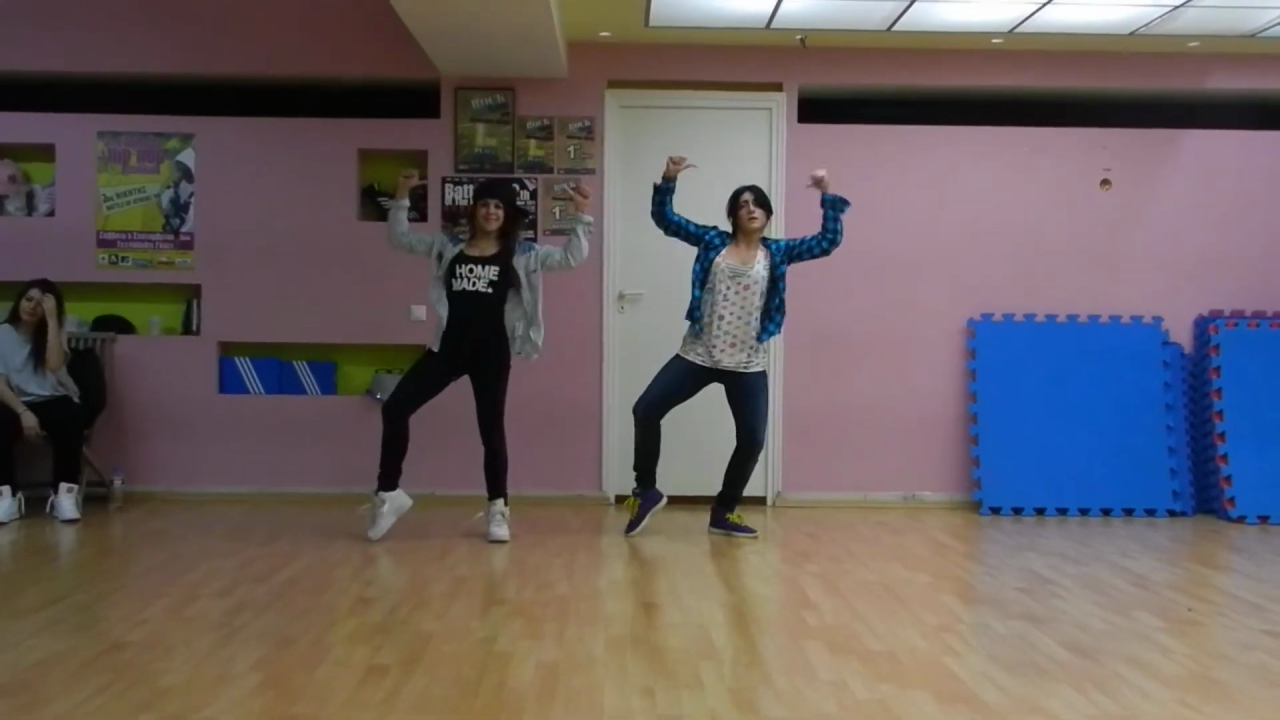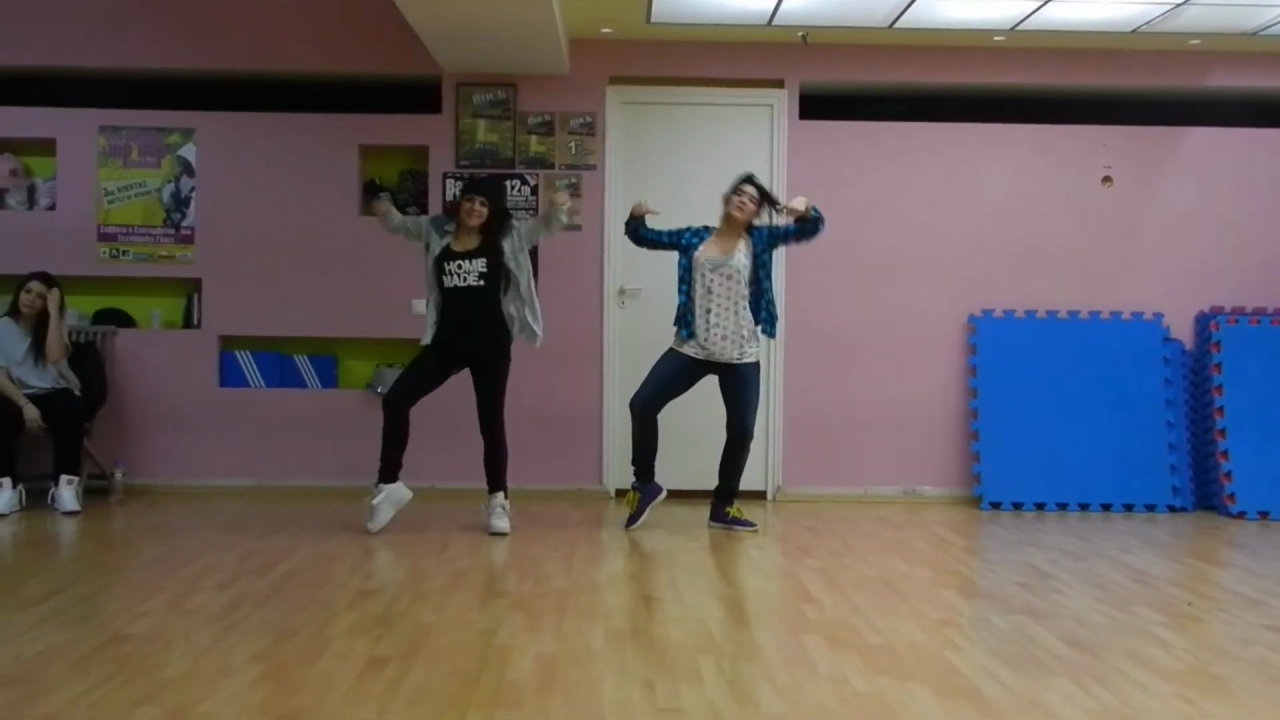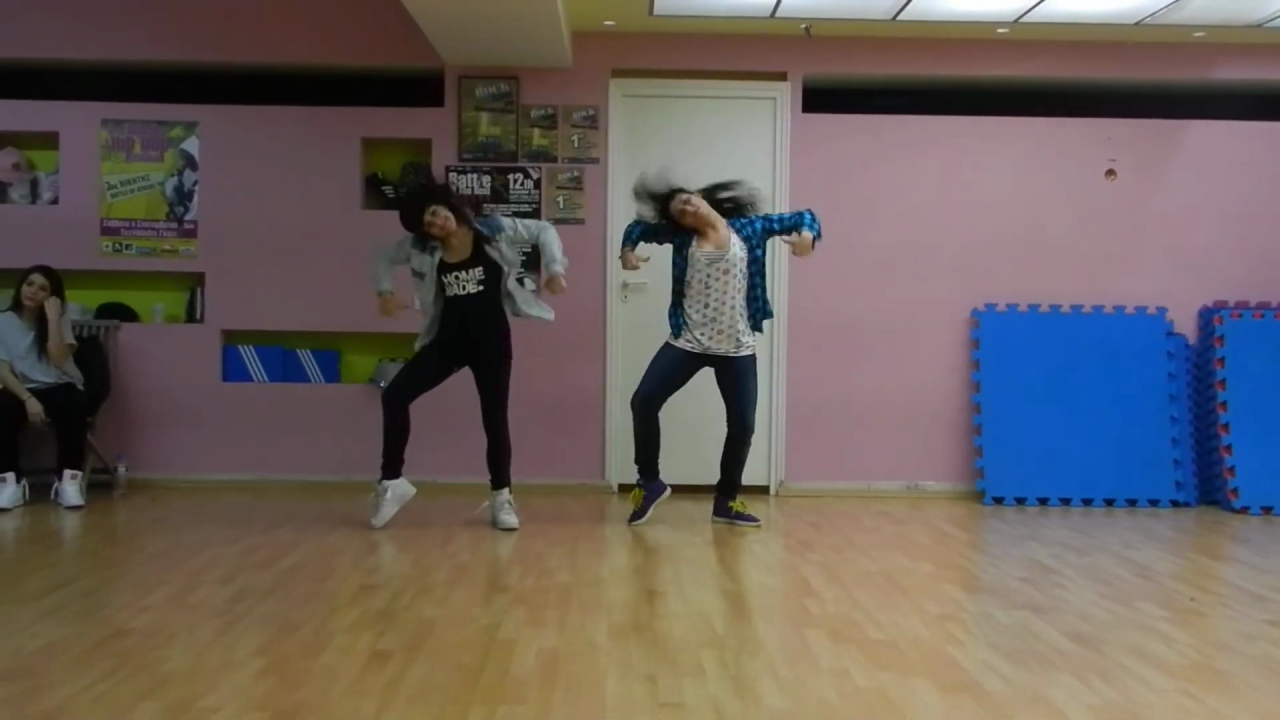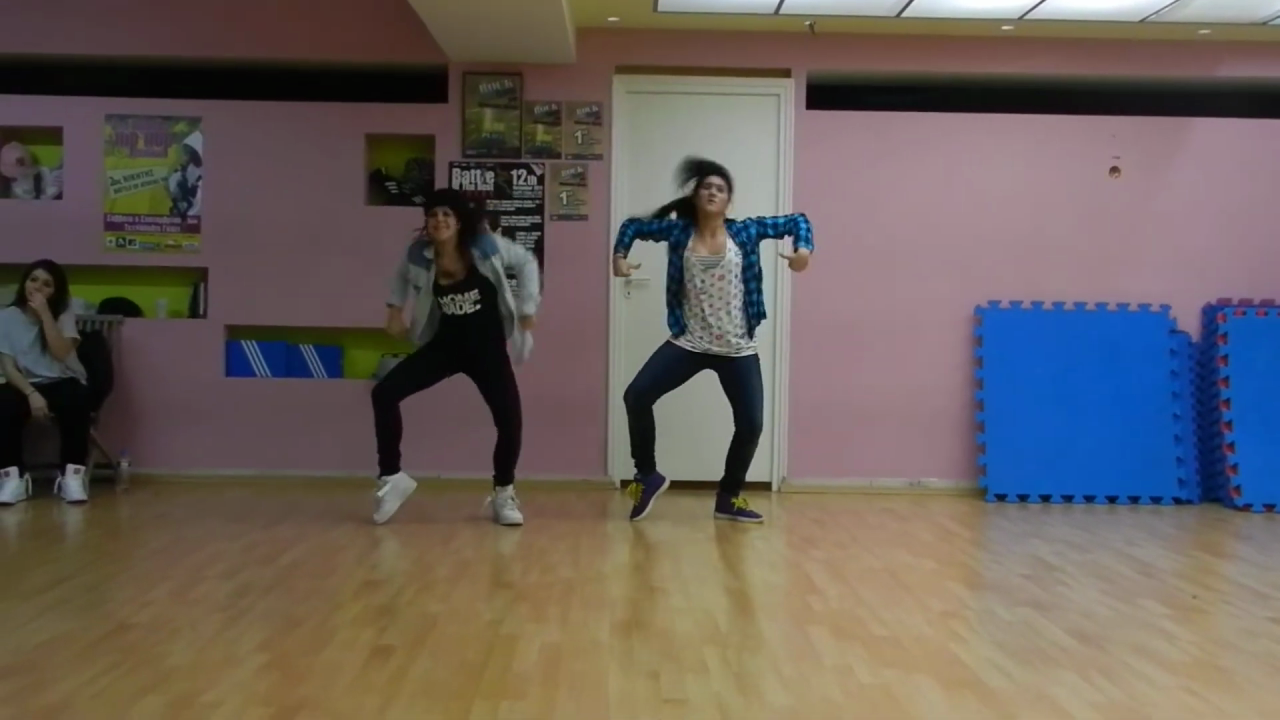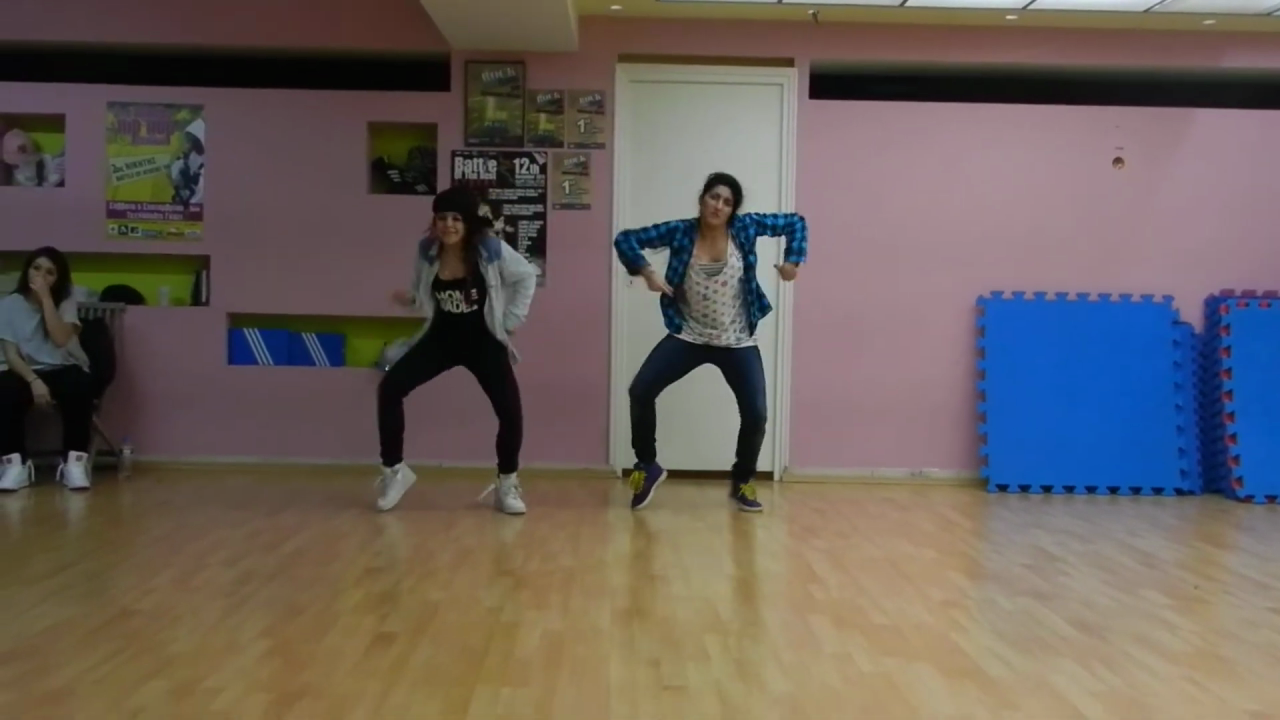
dt=0.2s
person 1, frame 1
left shoulder: (778, 252)
right shoulder: (712, 241)
left elbow: (828, 241)
right elbow: (664, 219)
left wrist: (828, 196)
right wrist: (668, 180)
left hip: (747, 364)
right hip: (698, 354)
left knee: (753, 439)
right knee: (646, 410)
left ankle: (724, 512)
right ankle: (646, 491)
person 1, frame 2
left shoulder: (760, 241)
right shoulder: (694, 238)
left elbow: (810, 230)
right elbow: (643, 237)
left wrist: (806, 211)
right wrist: (635, 218)
left hip: (740, 354)
right hip: (691, 348)
left knee: (742, 431)
right knee: (642, 405)
left ankle: (723, 505)
right ankle: (645, 485)
person 1, frame 3
left shoulder: (750, 229)
right shoulder: (682, 236)
left elbow: (803, 216)
right elbow: (639, 228)
left wrist: (807, 233)
right wrist: (628, 250)
left hip: (736, 347)
right hip: (688, 342)
left knee: (742, 426)
right knee: (642, 403)
left ankle: (727, 500)
right ankle: (649, 483)
person 1, frame 4
left shoulder: (745, 231)
right shoulder: (679, 231)
left elbow: (797, 221)
right elbow: (633, 225)
left wrist: (803, 248)
right wrist: (619, 255)
left hip: (737, 348)
right hip: (689, 342)
left knee: (751, 422)
right knee: (636, 396)
left ankle: (729, 497)
right ankle: (648, 476)
person 1, frame 5
left shoulder: (745, 228)
right shoulder: (680, 231)
left elbow: (795, 222)
right elbow: (626, 239)
left wrist: (794, 260)
right wrist: (644, 269)
left hip: (737, 341)
right hip: (688, 336)
left knee: (756, 414)
right knee: (641, 390)
left ankle: (742, 482)
right ankle: (647, 466)
person 2, frame 1
left shoulder: (522, 253)
right shoulder: (448, 246)
left elbow: (572, 257)
right elbow: (400, 239)
left wrist: (581, 216)
right wrist: (401, 198)
left hip: (491, 350)
right hip: (449, 346)
left knee: (491, 429)
right knee: (395, 408)
left ankle: (497, 510)
right ankle: (389, 494)
person 2, frame 2
left shoulder: (507, 237)
right shoulder: (438, 232)
left elbow: (548, 225)
right elbow: (399, 226)
left wrist: (557, 207)
right wrist: (385, 210)
left hip: (490, 342)
right hip: (446, 340)
left knee: (491, 421)
right knee: (394, 401)
left ankle: (497, 503)
right ankle: (389, 487)
person 2, frame 3
left shoulder: (493, 230)
right shoulder: (421, 245)
left elbow: (543, 231)
right elbow: (386, 255)
left wrist: (554, 268)
right wrist: (384, 290)
left hip: (491, 338)
right hip: (448, 337)
left knee: (495, 419)
right knee: (394, 396)
left ankle: (502, 499)
right ankle: (392, 483)
person 2, frame 4
left shoulder: (486, 246)
right shoulder: (420, 255)
left elbow: (525, 262)
right elbow: (402, 276)
left wrist: (528, 309)
right wrist: (395, 308)
left hip: (487, 346)
right hip: (445, 344)
left knee: (510, 420)
right knee: (383, 393)
left ankle: (503, 495)
right ankle: (392, 479)
person 2, frame 5
left shoulder: (491, 249)
right shoulder: (427, 250)
left elbow: (526, 277)
left wrist: (512, 321)
right wrist: (410, 298)
left hip: (484, 340)
right hip: (442, 338)
left knee: (510, 412)
right knee: (390, 389)
left ankle: (507, 484)
right ankle: (394, 471)
person 3, frame 1
left shoulder: (54, 332)
left elbow: (55, 364)
left wrist: (52, 318)
right wrist: (23, 412)
left hip: (54, 401)
left knee: (71, 417)
left ankle: (65, 494)
person 3, frame 2
left shoulder: (55, 324)
left elbow: (55, 356)
left wrist: (53, 310)
right wrist: (25, 405)
left hip: (54, 394)
left knee: (71, 409)
left ankle: (66, 486)
person 3, frame 3
left shoulder: (60, 320)
left elbow: (59, 359)
left wrist: (52, 317)
right wrist: (28, 399)
left hip: (58, 389)
right hip: (21, 390)
left knee: (75, 404)
left ankle: (69, 480)
person 3, frame 4
left shoulder: (63, 315)
left elbow: (61, 354)
left wrist: (45, 313)
right wrist: (31, 394)
left hip: (61, 383)
right hip: (25, 385)
left knee: (77, 399)
left ankle: (72, 475)
person 3, frame 5
left shoulder: (66, 302)
left elbow: (60, 339)
left wrist: (45, 296)
right wrist: (34, 381)
left hip: (64, 370)
right hip: (27, 372)
left knee: (80, 386)
left ankle: (75, 462)
